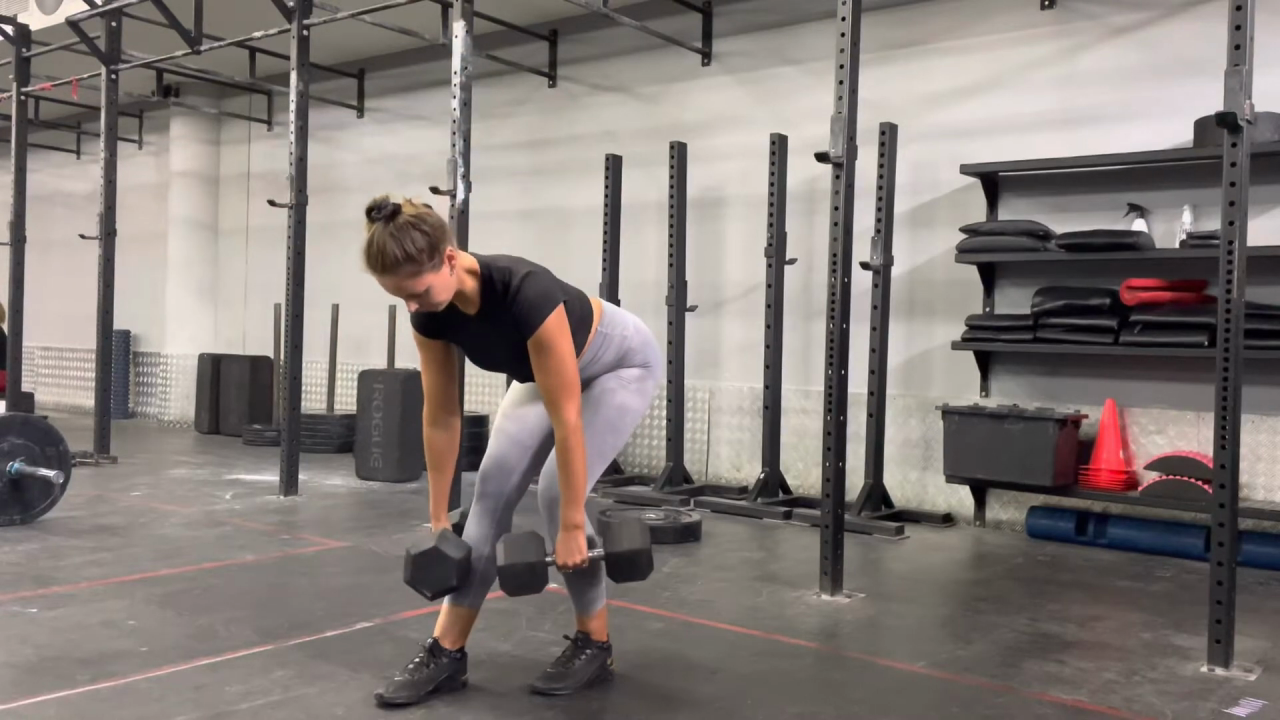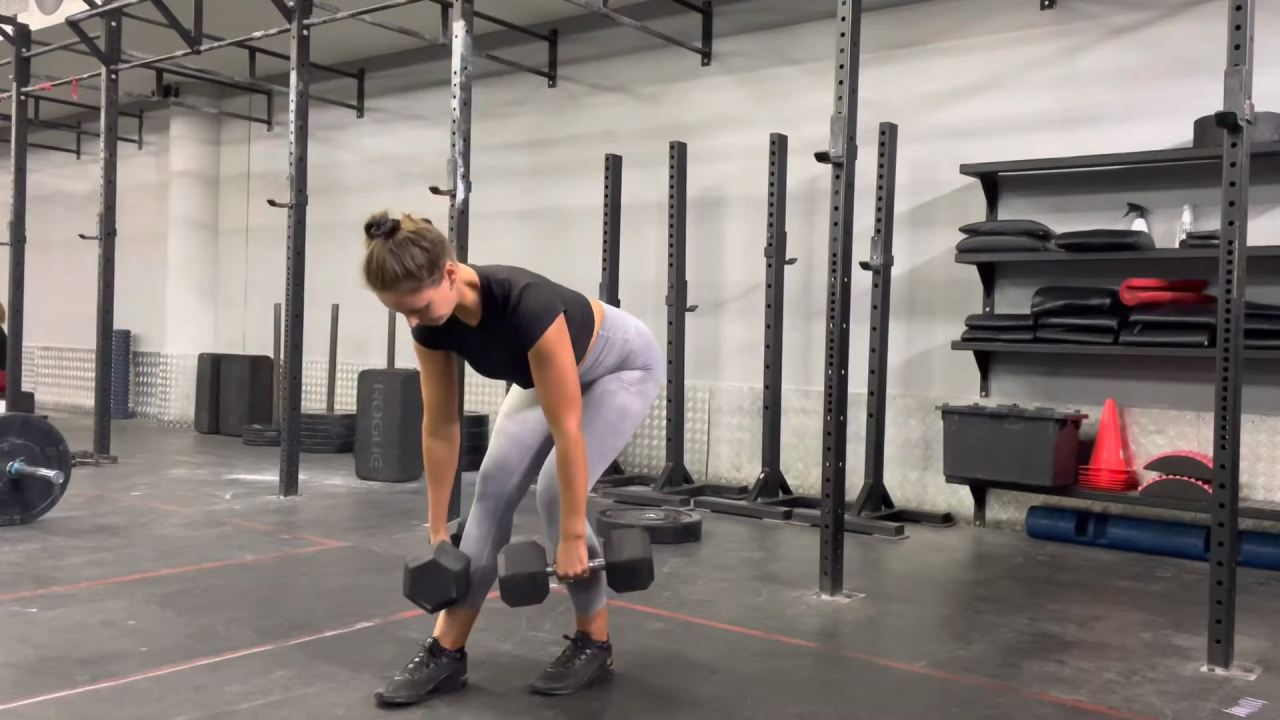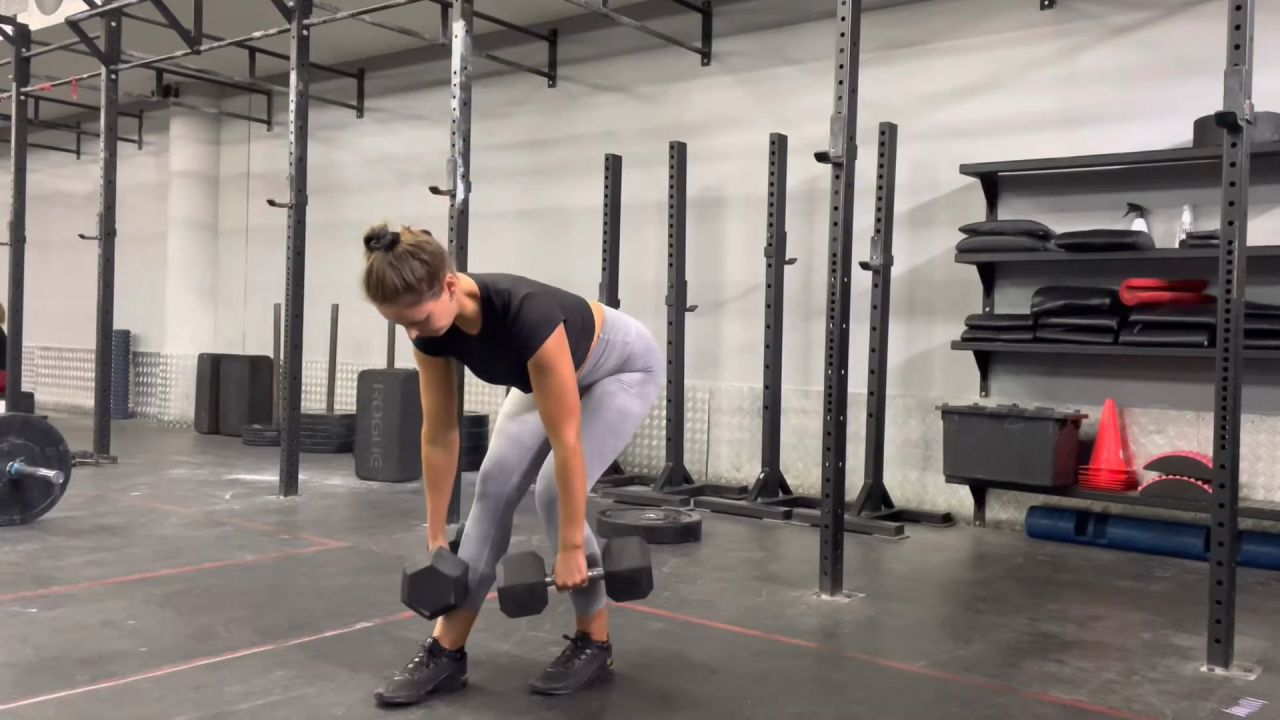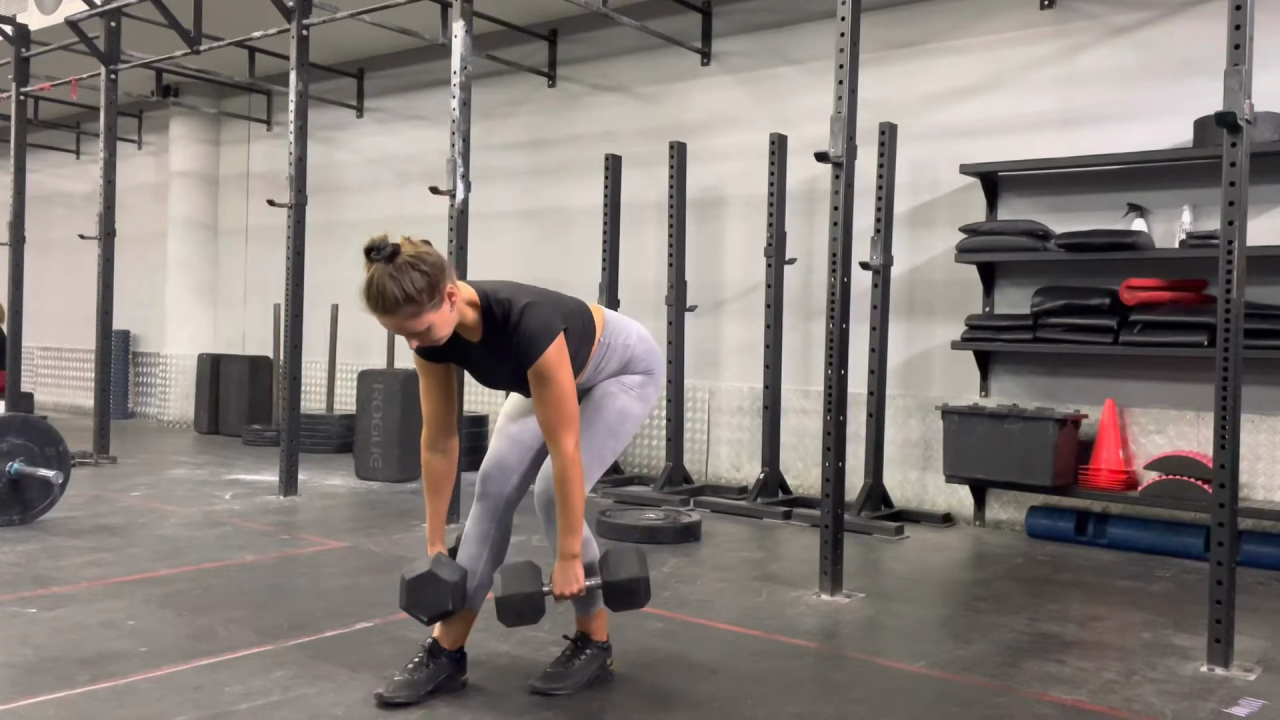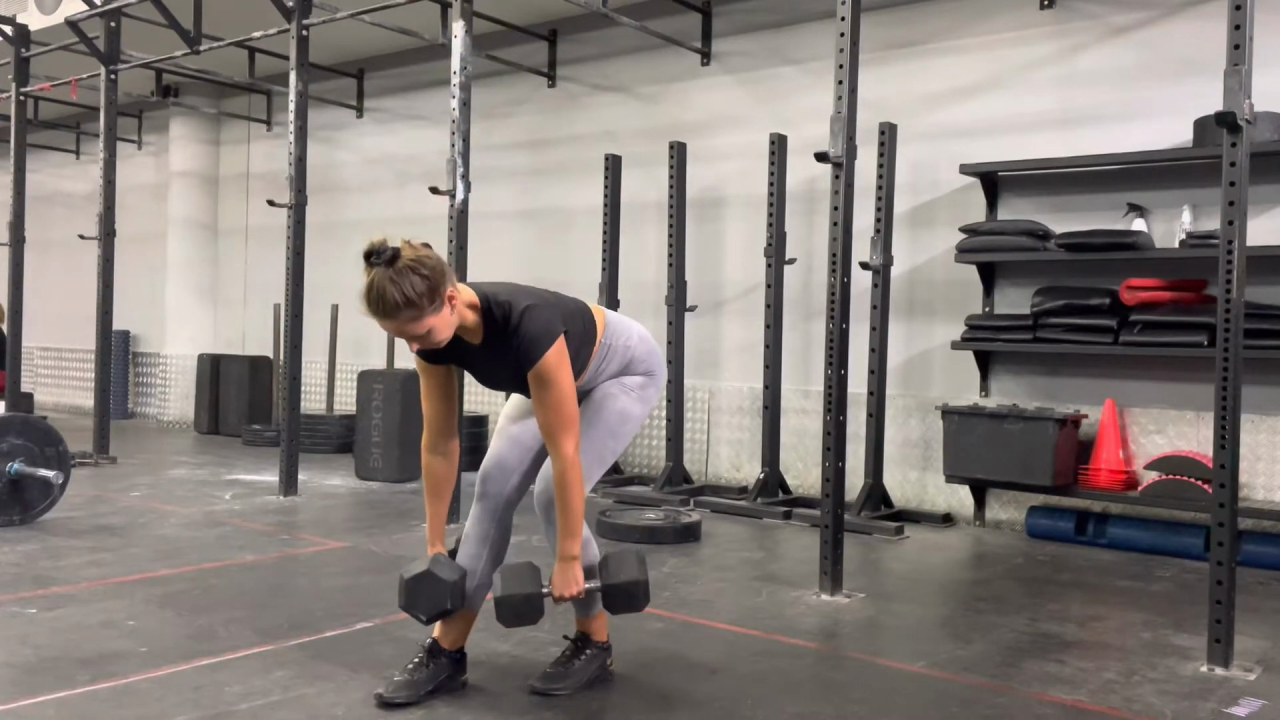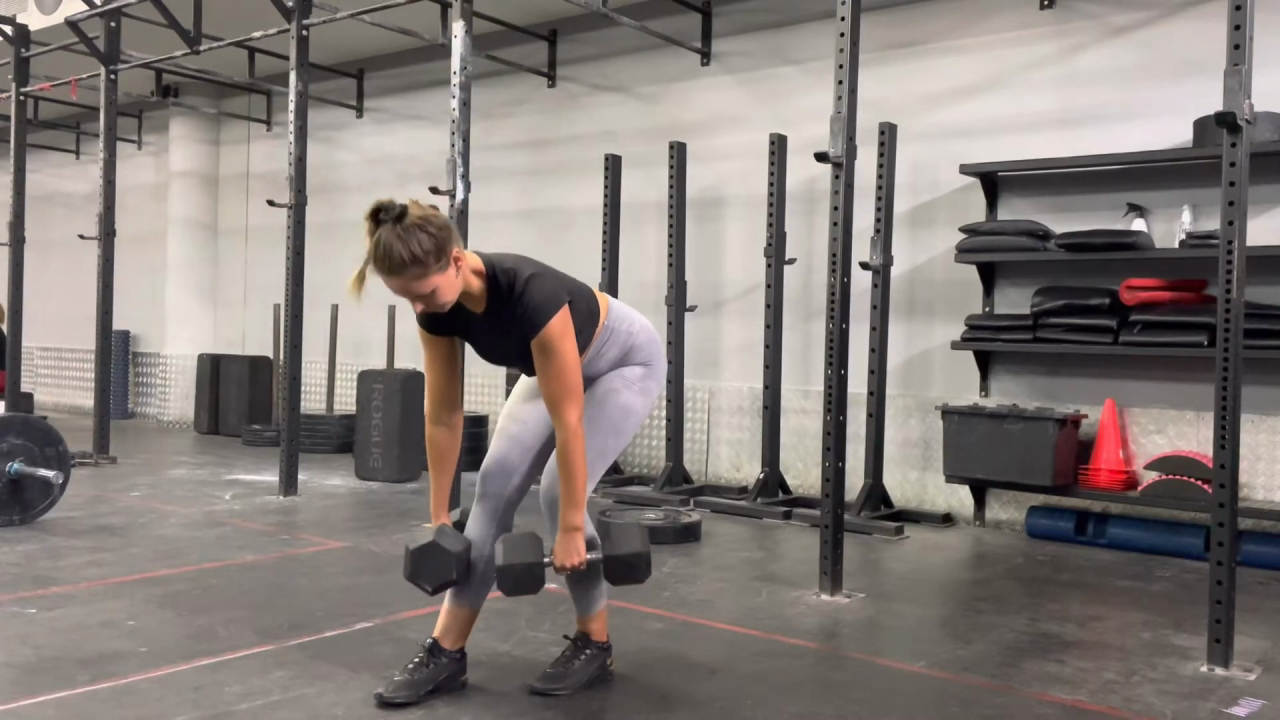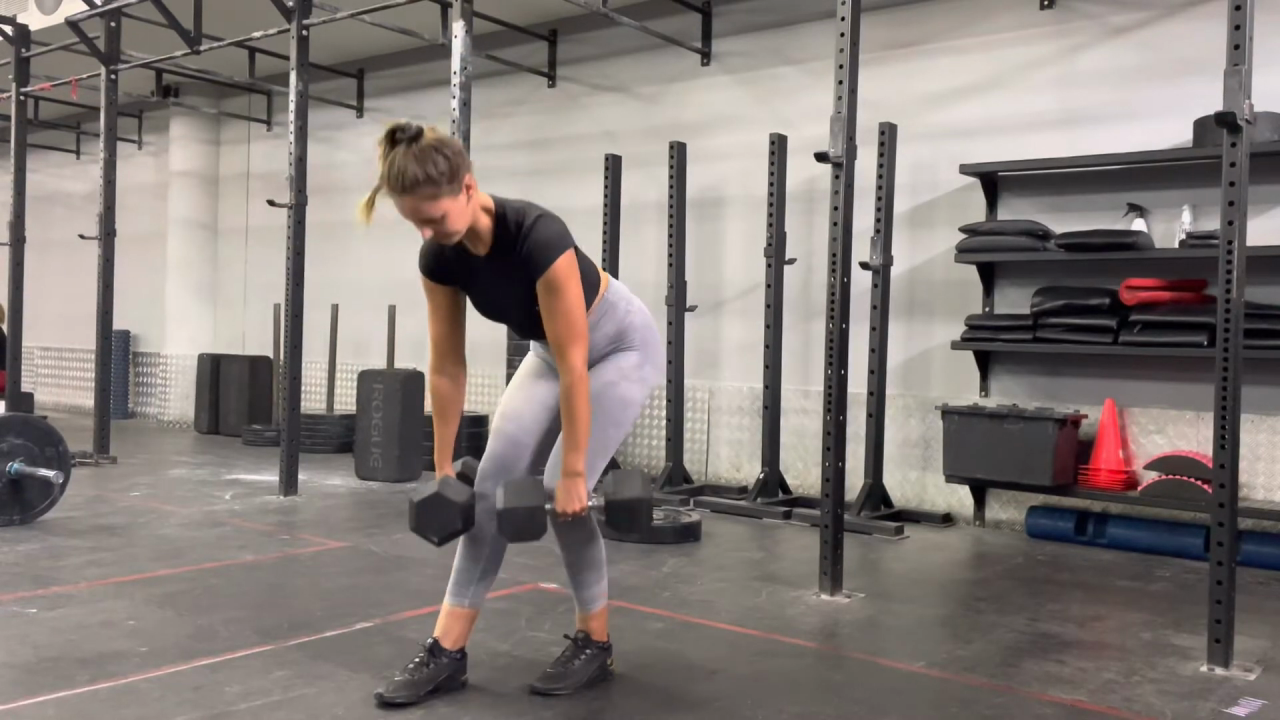
dt=0.2s
person 1, frame 1
left shoulder: (525, 291)
right shoulder: (432, 313)
left elbow: (567, 420)
right elbow: (441, 418)
left wrist: (572, 526)
right wrist: (439, 519)
left hip: (620, 364)
right hip: (544, 372)
left knee: (555, 492)
right knee: (492, 487)
left ankle: (595, 643)
right ankle: (447, 651)
person 1, frame 2
left shoulder: (526, 302)
right shoulder: (433, 323)
left elbow: (568, 431)
right elbow: (440, 428)
left wrist: (573, 537)
right wrist: (438, 530)
left hip: (622, 366)
right hip: (547, 373)
left knee: (554, 492)
right knee: (493, 486)
left ankle: (595, 644)
right ankle: (446, 651)
person 1, frame 3
left shoulder: (526, 312)
right shoulder: (434, 329)
left elbow: (566, 440)
right elbow: (439, 435)
left wrist: (571, 547)
right wrist: (436, 536)
left hip: (624, 367)
right hip: (550, 373)
left knee: (553, 492)
right knee: (494, 486)
left ankle: (595, 643)
right ankle: (446, 651)
person 1, frame 4
left shoulder: (526, 321)
right shoulder: (434, 333)
left elbow: (565, 451)
right elbow: (439, 442)
left wrist: (568, 557)
right wrist: (435, 543)
left hip: (625, 369)
right hip: (556, 371)
left knee: (552, 493)
right knee: (493, 487)
left ankle: (594, 643)
right ankle: (446, 650)
person 1, frame 5
left shoulder: (527, 325)
right shoulder: (435, 331)
left elbow: (565, 454)
right elbow: (440, 443)
left wrist: (568, 559)
right wrist: (435, 545)
left hip: (625, 370)
right hip: (562, 373)
left knee: (552, 493)
right knee: (493, 487)
left ankle: (594, 643)
right ankle: (446, 649)
person 1, frame 6
left shoulder: (531, 293)
right shoulder: (439, 309)
left elbow: (568, 422)
right elbow: (443, 416)
left wrist: (571, 528)
right wrist: (438, 517)
left hip: (625, 361)
right hip: (554, 360)
left knee: (557, 491)
right knee: (495, 484)
left ankle: (594, 643)
right ankle: (446, 650)
person 1, frame 7
left shoulder: (537, 236)
right shoulder: (440, 256)
left elbow: (574, 367)
right elbow: (447, 367)
left wrist: (573, 473)
right wrist: (443, 468)
left hip: (621, 347)
right hip: (547, 352)
left knee: (561, 493)
right knee: (492, 483)
left ankle: (595, 643)
right ankle: (448, 649)
